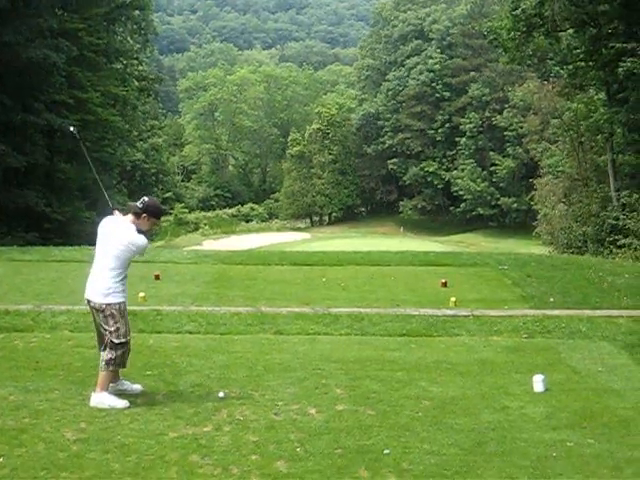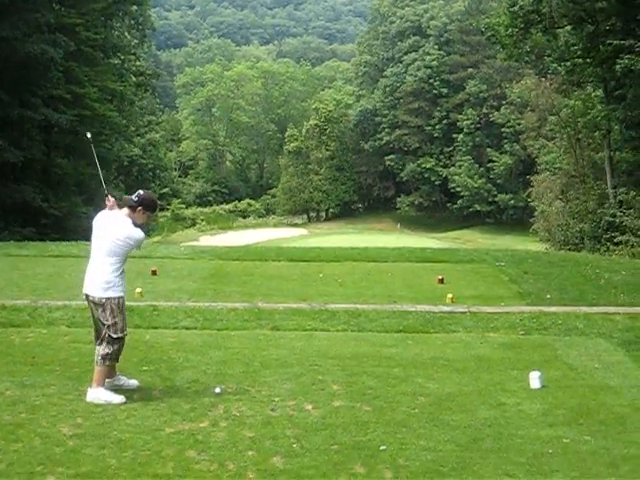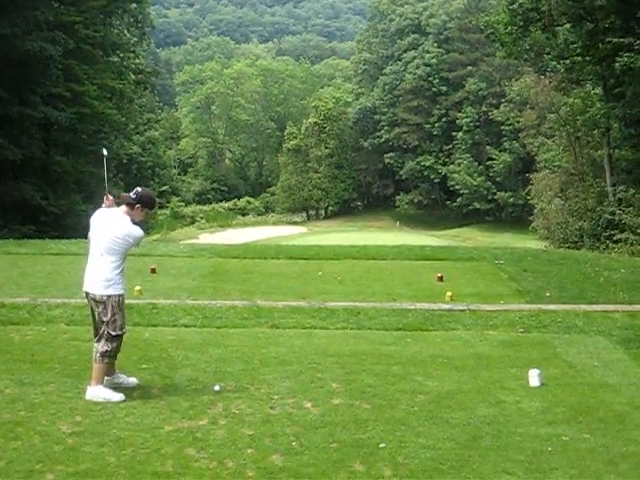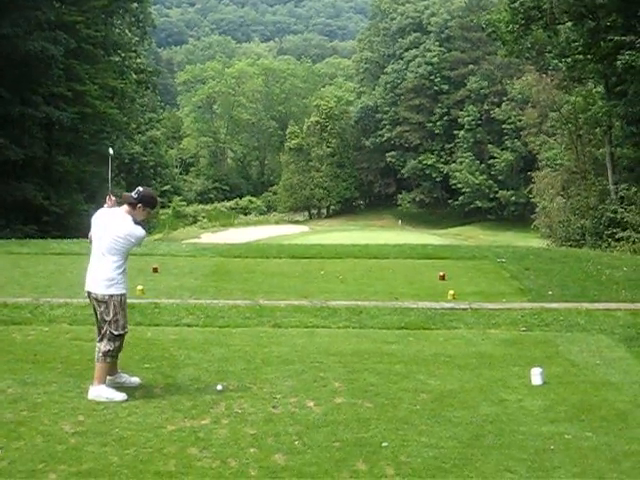
dt=0.1s
person 1, frame 1
left shoulder: (107, 222)
right shoulder: (140, 241)
left hip: (94, 292)
right hip: (109, 297)
left knee: (112, 341)
right knee: (115, 343)
left ankle: (114, 382)
right ankle: (100, 394)
person 1, frame 2
left shoulder: (101, 216)
right shoulder: (136, 235)
right wrist: (114, 210)
left hip: (92, 287)
right hip: (108, 292)
left knee: (108, 336)
right knee: (112, 338)
left ankle: (111, 377)
right ankle: (96, 389)
person 1, frame 3
left shoulder: (99, 214)
right shoulder: (135, 233)
right wrist: (113, 209)
left hip: (91, 285)
right hip: (108, 289)
left knee: (109, 334)
right knee: (108, 336)
left ankle: (110, 375)
right ankle: (95, 387)
person 1, frame 4
left shoulder: (100, 214)
right shoulder: (137, 233)
right wrist: (115, 209)
left hip: (93, 284)
right hip: (110, 288)
left knee: (112, 333)
right knee: (111, 335)
left ankle: (112, 374)
right ankle: (97, 387)
